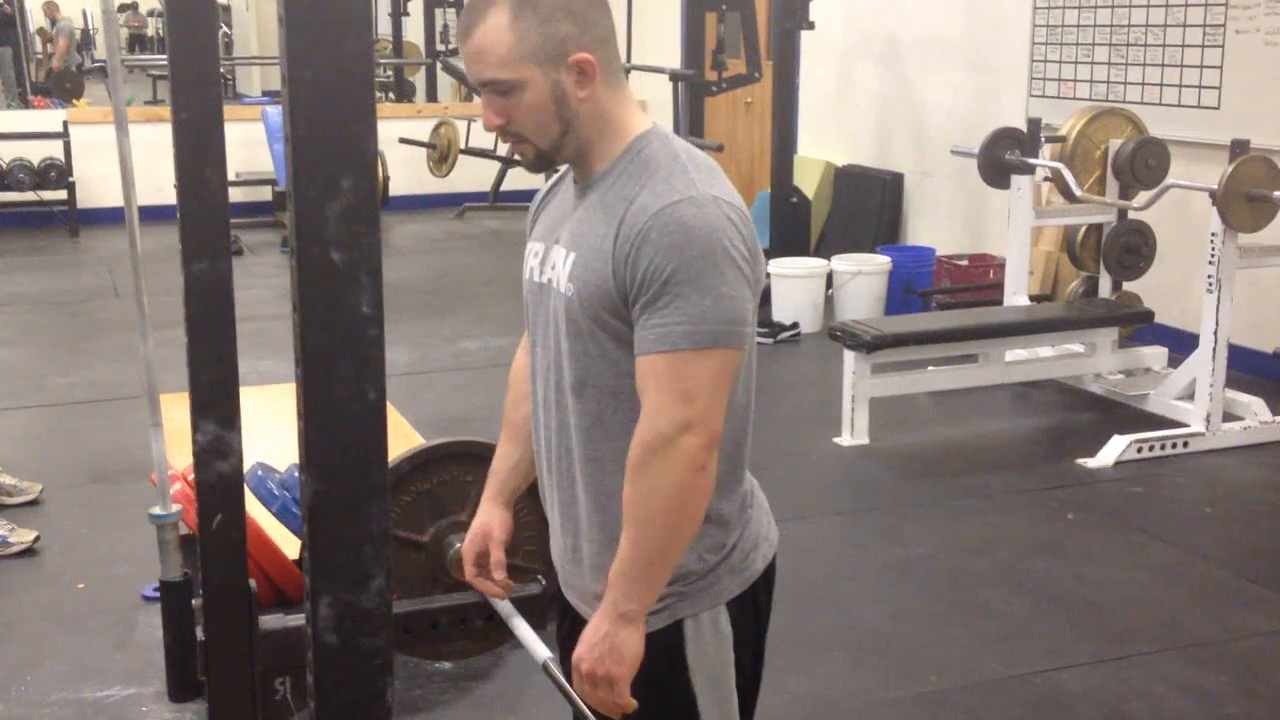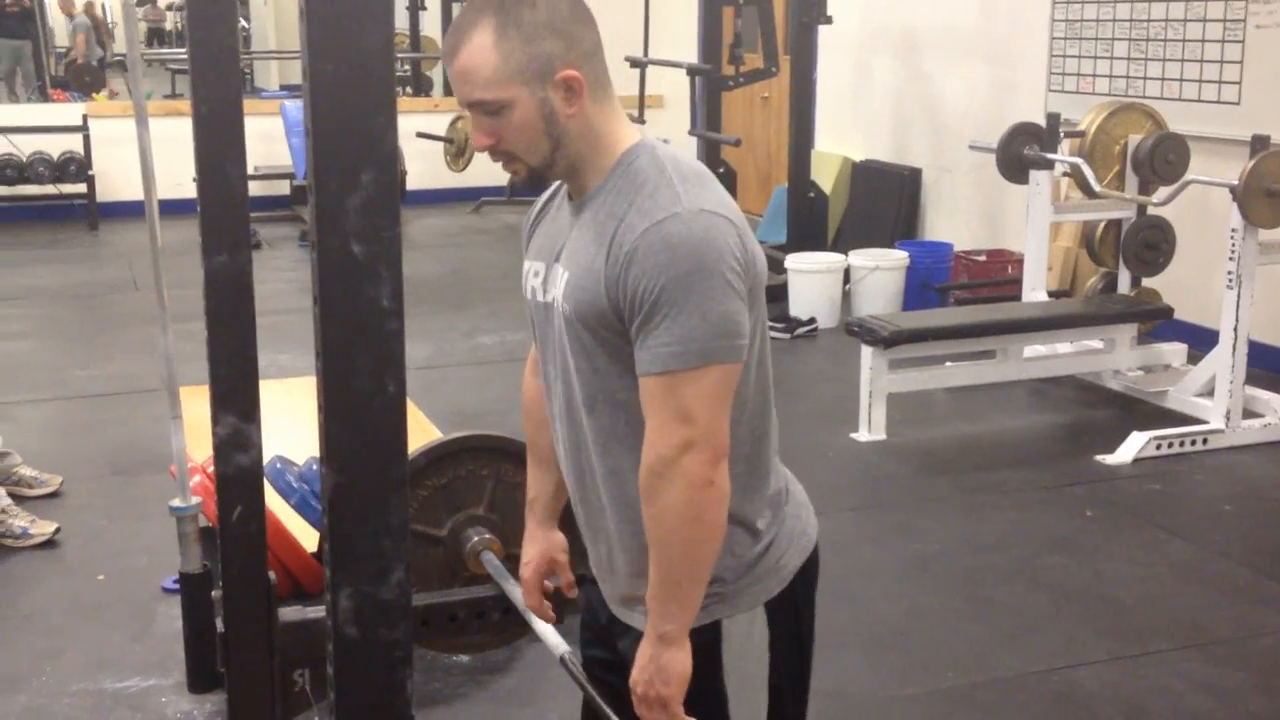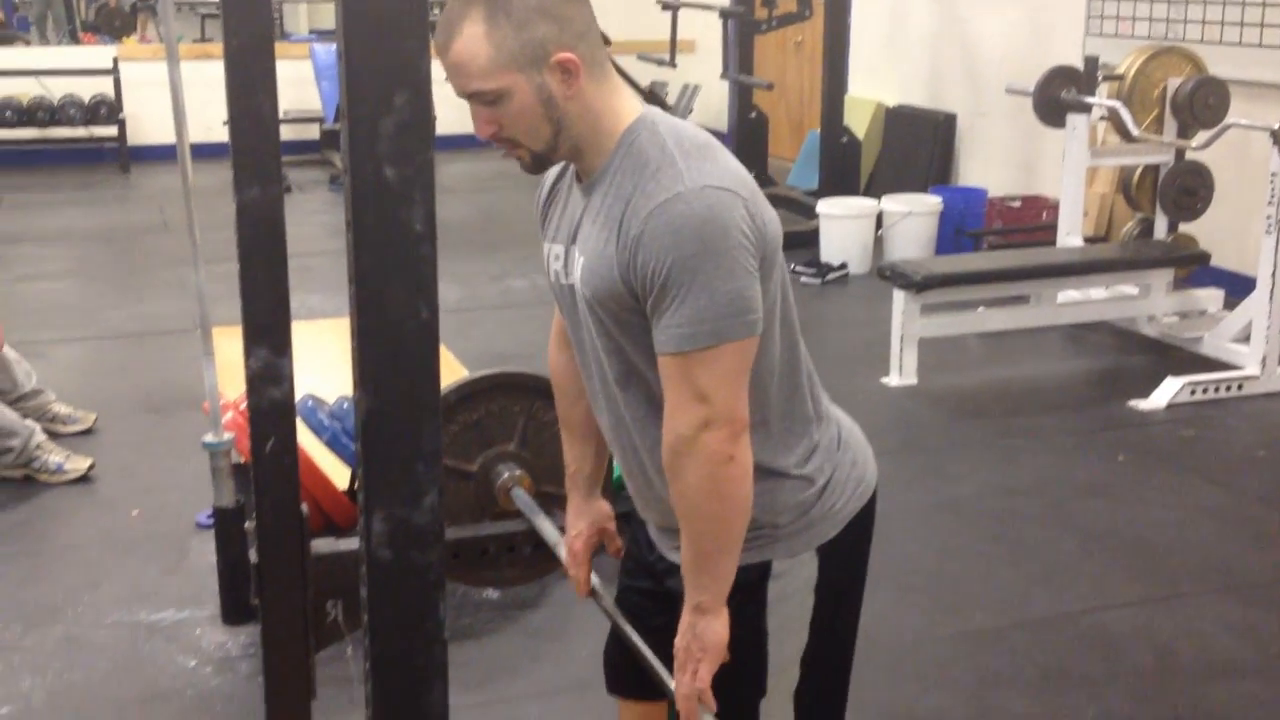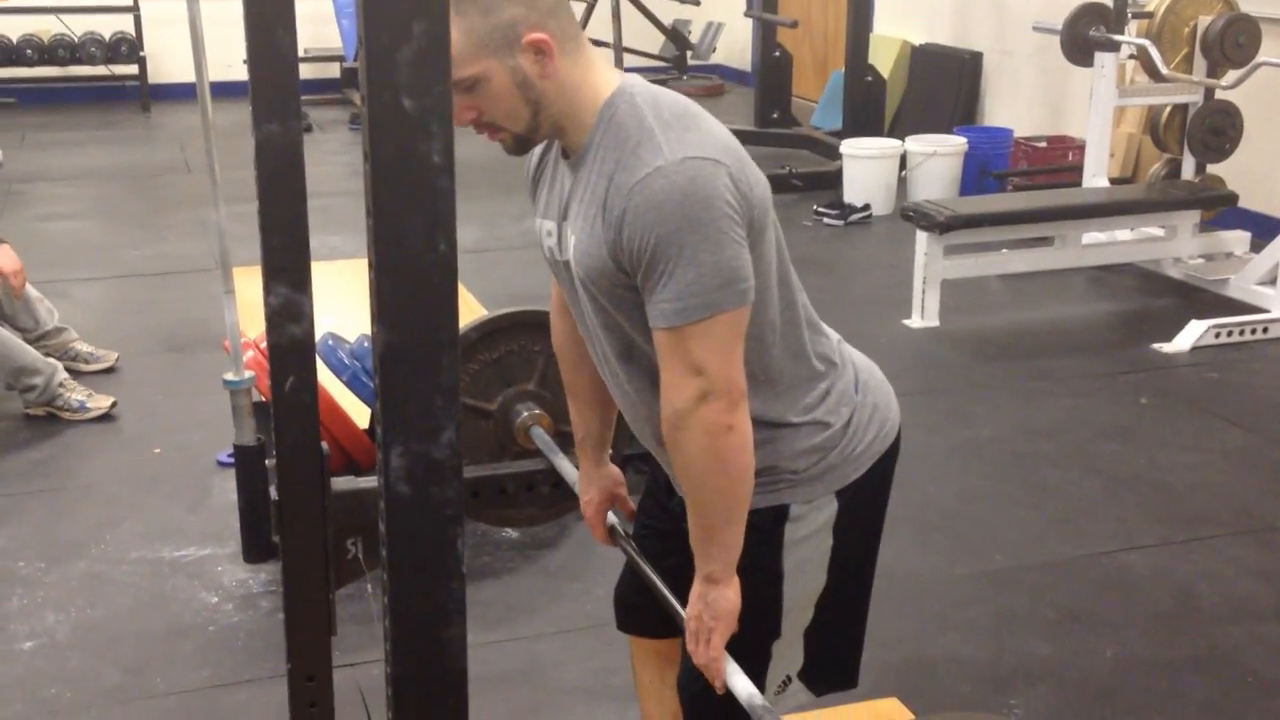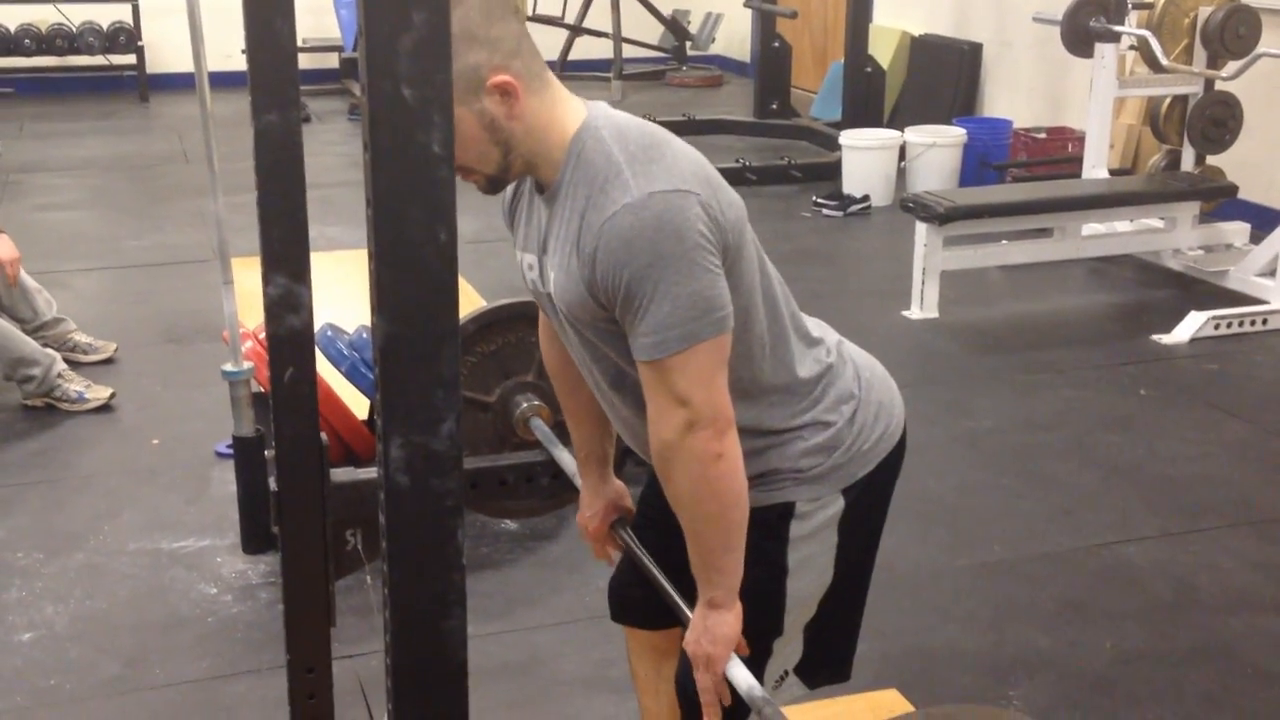
dt=0.5s
person 1, frame 1
left shoulder: (682, 215)
right shoulder: (562, 193)
left elbow: (683, 436)
left wrist: (624, 613)
right wrist: (497, 497)
left hip: (679, 588)
right hip: (591, 566)
person 1, frame 2
left shoulder: (676, 230)
right shoulder: (556, 207)
left elbow: (690, 454)
right elbow: (548, 371)
left wrist: (671, 634)
right wrist: (540, 520)
left hip: (724, 583)
right hip: (624, 566)
person 1, frame 3
left shoulder: (686, 206)
right shoulder: (566, 178)
left elbow: (710, 431)
right elbow: (573, 342)
left wrist: (707, 605)
right wrist: (582, 494)
left hip: (783, 522)
right hip: (675, 512)
person 1, frame 4
left shoulder: (671, 178)
right shoulder: (554, 148)
left elbow: (709, 401)
right elbow: (575, 311)
left wrist: (716, 575)
right wrist: (592, 461)
left hip: (810, 457)
right hip: (708, 451)
right knee: (651, 622)
person 1, frame 5
left shoulder: (642, 211)
right shoulder: (534, 173)
left elbow: (696, 431)
right elbow: (566, 333)
left wrist: (720, 601)
right wrist: (595, 478)
left hip: (817, 452)
right hip: (732, 444)
right knee: (645, 612)
